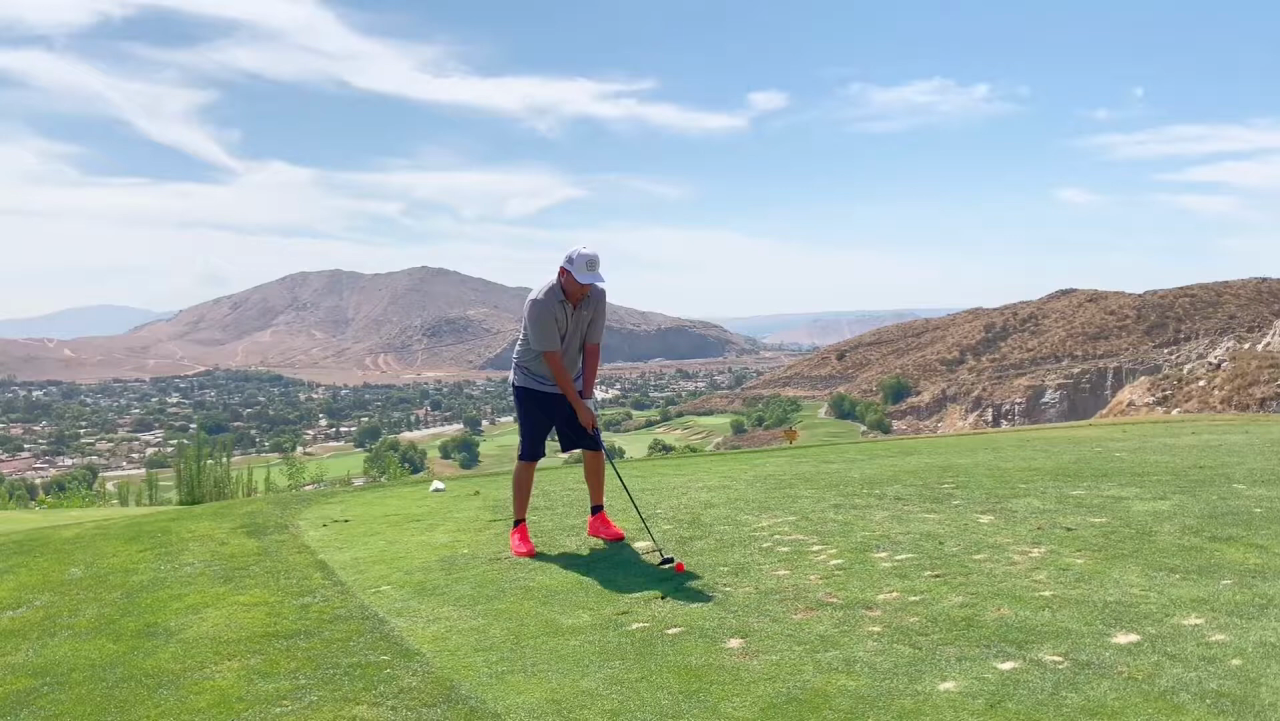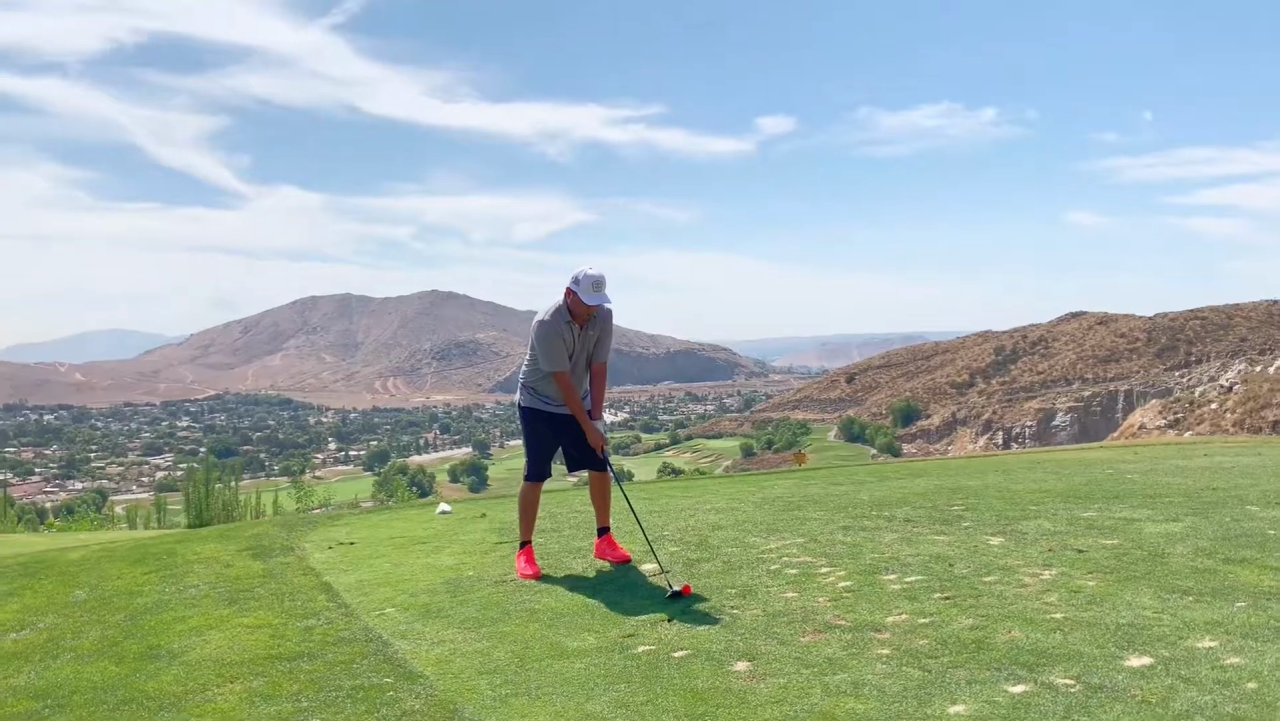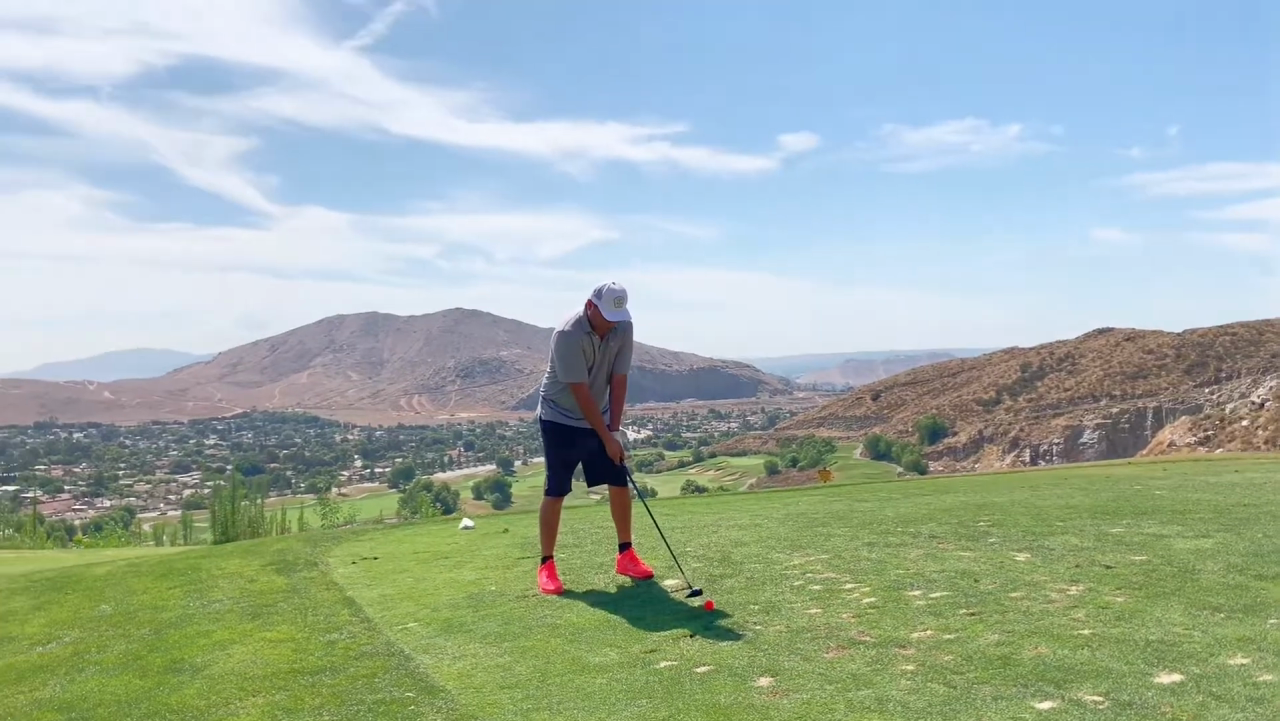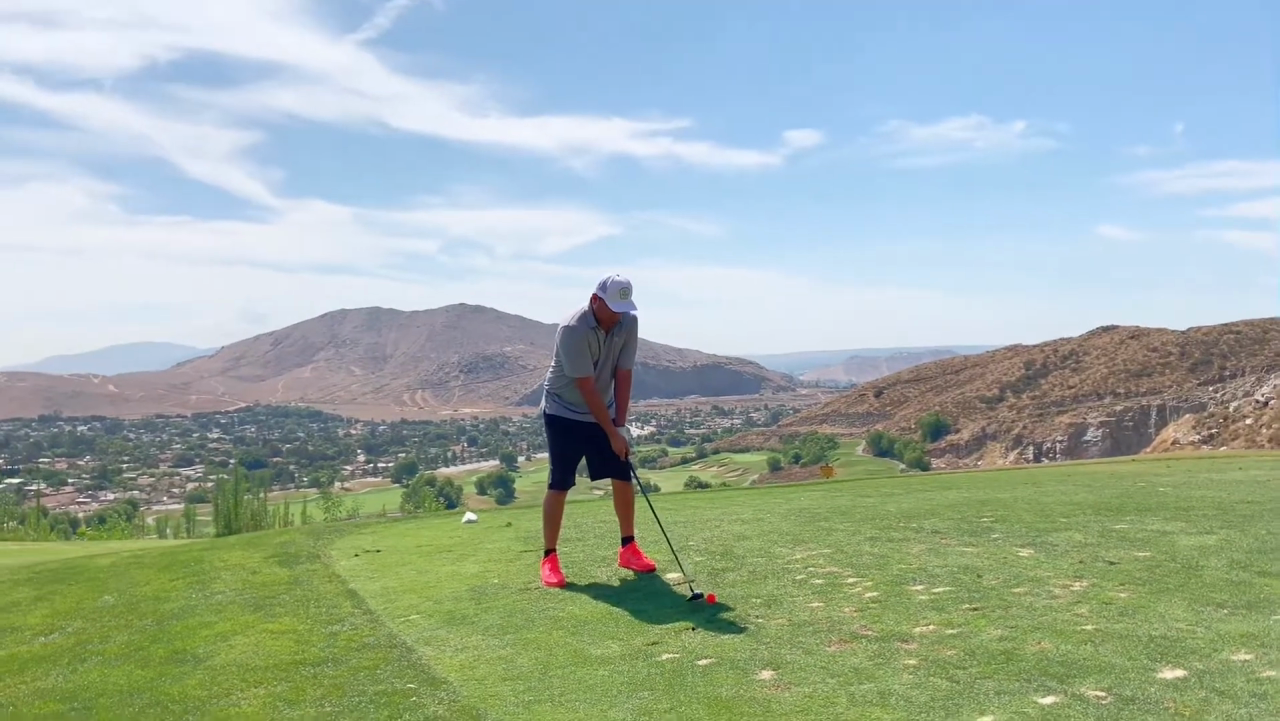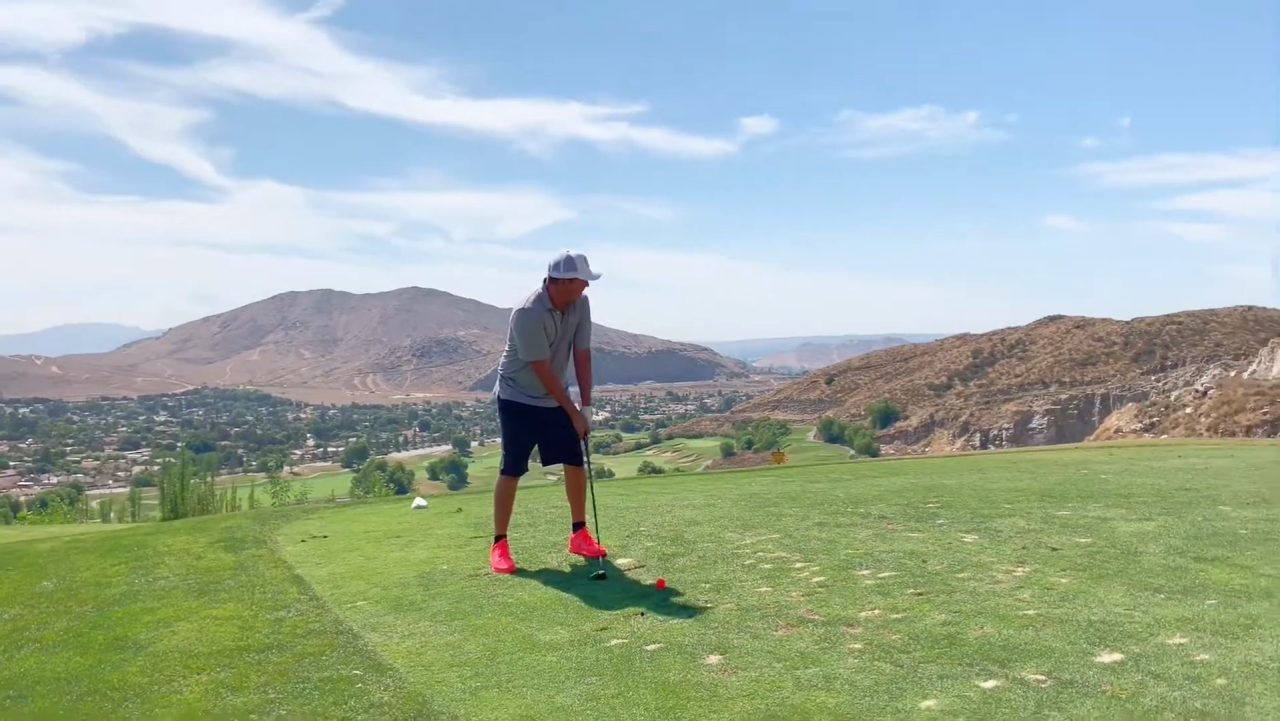
dt=0.4s
person 1, frame 1
left shoulder: (597, 296)
right shoulder: (540, 303)
left elbow: (591, 348)
right elbow: (553, 361)
left wrist: (587, 397)
right wrist: (578, 406)
left hip: (572, 383)
right hip: (533, 384)
left knee: (594, 446)
right knee: (529, 455)
left ankle: (597, 517)
right ankle: (519, 528)
person 1, frame 2
left shoulder: (603, 316)
right shoulder: (547, 324)
left elbow: (598, 369)
right elbow: (563, 382)
left wrist: (597, 418)
right wrist: (588, 427)
left hip: (578, 402)
right hip: (539, 405)
left knee: (600, 467)
right knee: (535, 476)
left ankle: (604, 538)
right ankle: (524, 550)
person 1, frame 3
left shoulder: (623, 328)
right shoulder: (567, 335)
left elbow: (618, 381)
right elbow: (581, 393)
left wrist: (615, 430)
right wrist: (606, 437)
left hip: (599, 417)
right hip: (560, 418)
left knee: (620, 482)
right knee: (556, 490)
left ankle: (625, 554)
right ankle: (546, 565)
person 1, frame 4
left shoulder: (629, 323)
right shoulder: (572, 330)
left elbow: (623, 376)
right elbow: (587, 388)
left wrist: (620, 425)
right wrist: (612, 433)
left hip: (603, 411)
right hip: (564, 413)
left knee: (623, 476)
right knee: (560, 484)
left ankle: (628, 548)
right ankle: (549, 558)
person 1, frame 5
left shoulder: (580, 304)
right shoulder: (527, 313)
left elbow: (582, 355)
right elbow: (543, 370)
left wrist: (586, 405)
right wrist: (573, 414)
left hip: (556, 396)
right hip: (518, 398)
left knee: (575, 462)
right knee: (512, 470)
left ankle: (579, 533)
right ankle: (500, 544)
